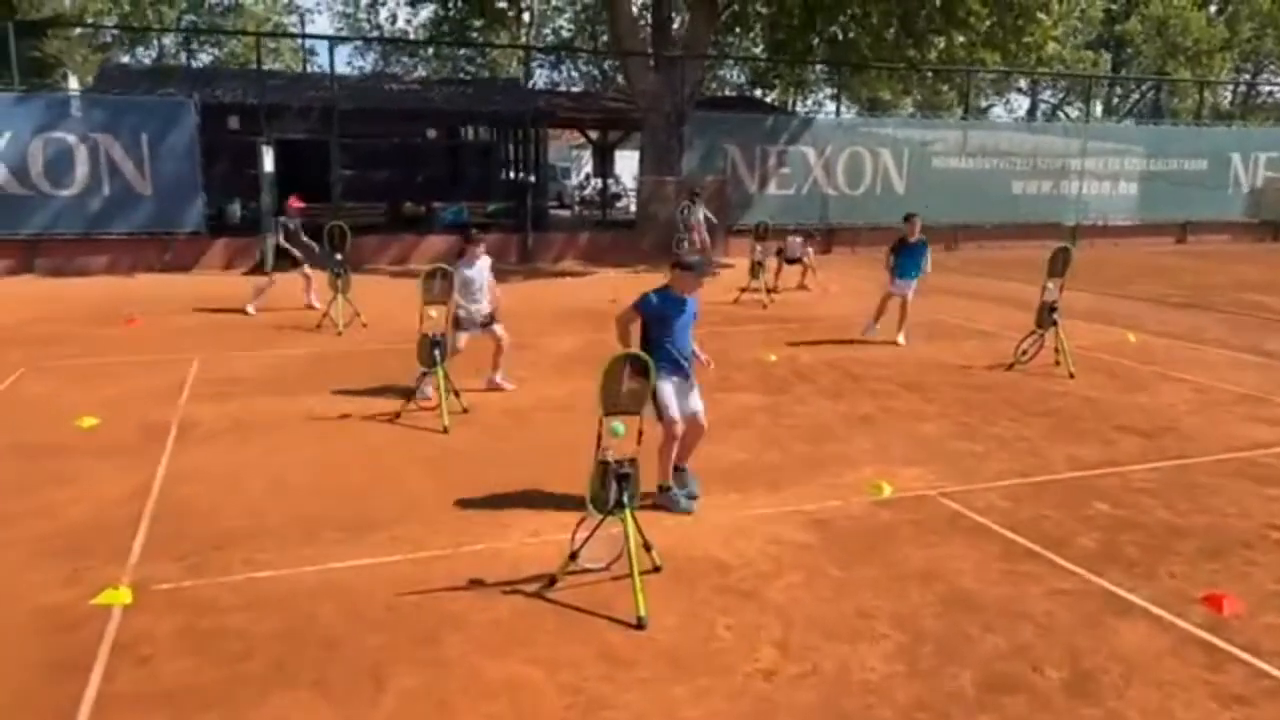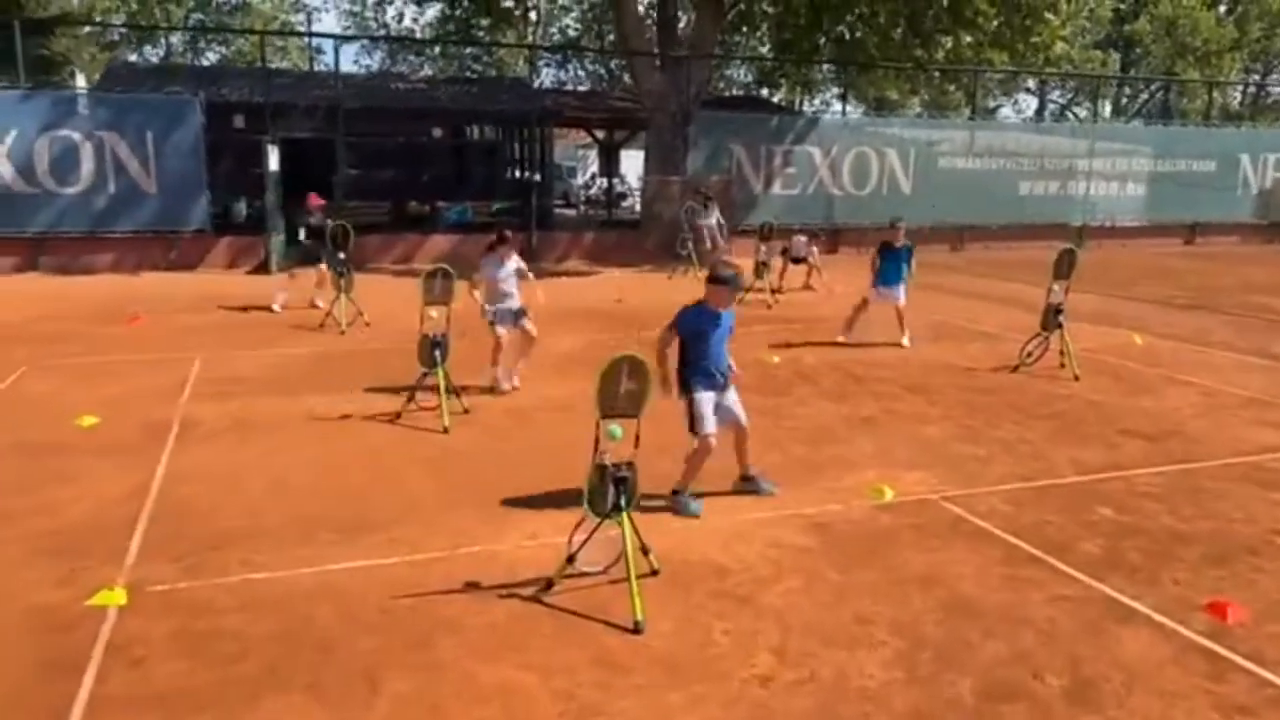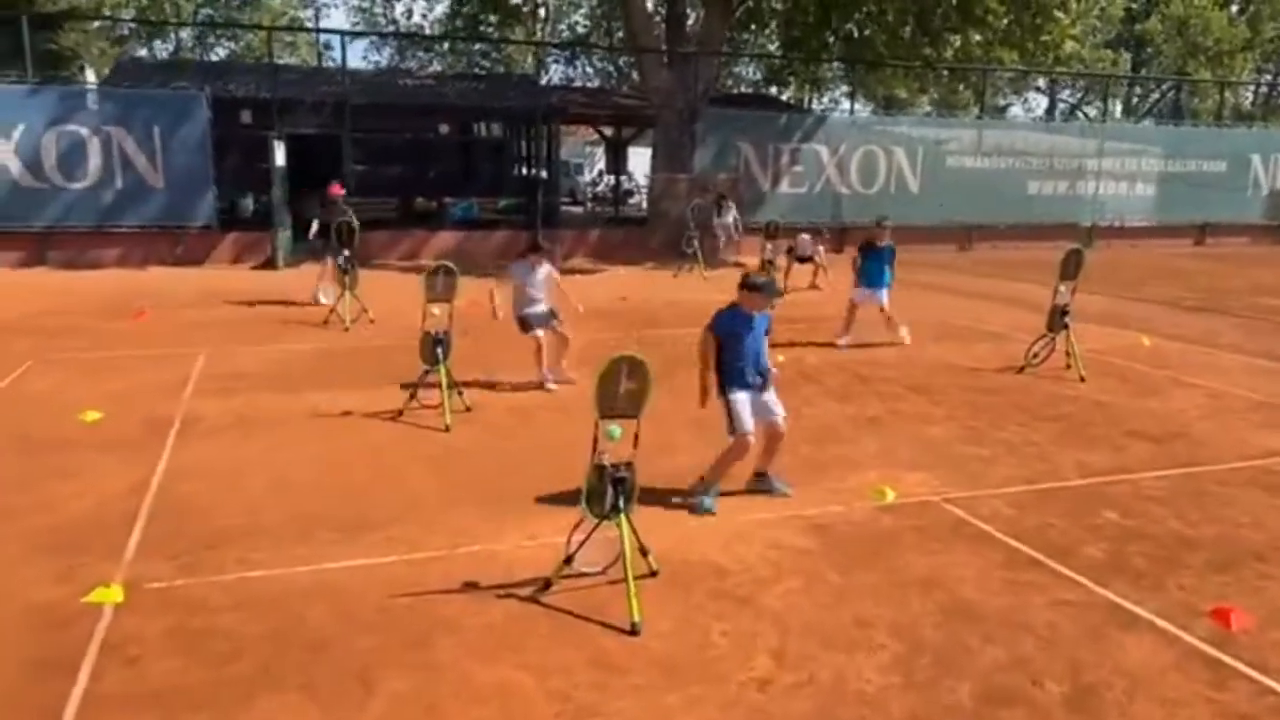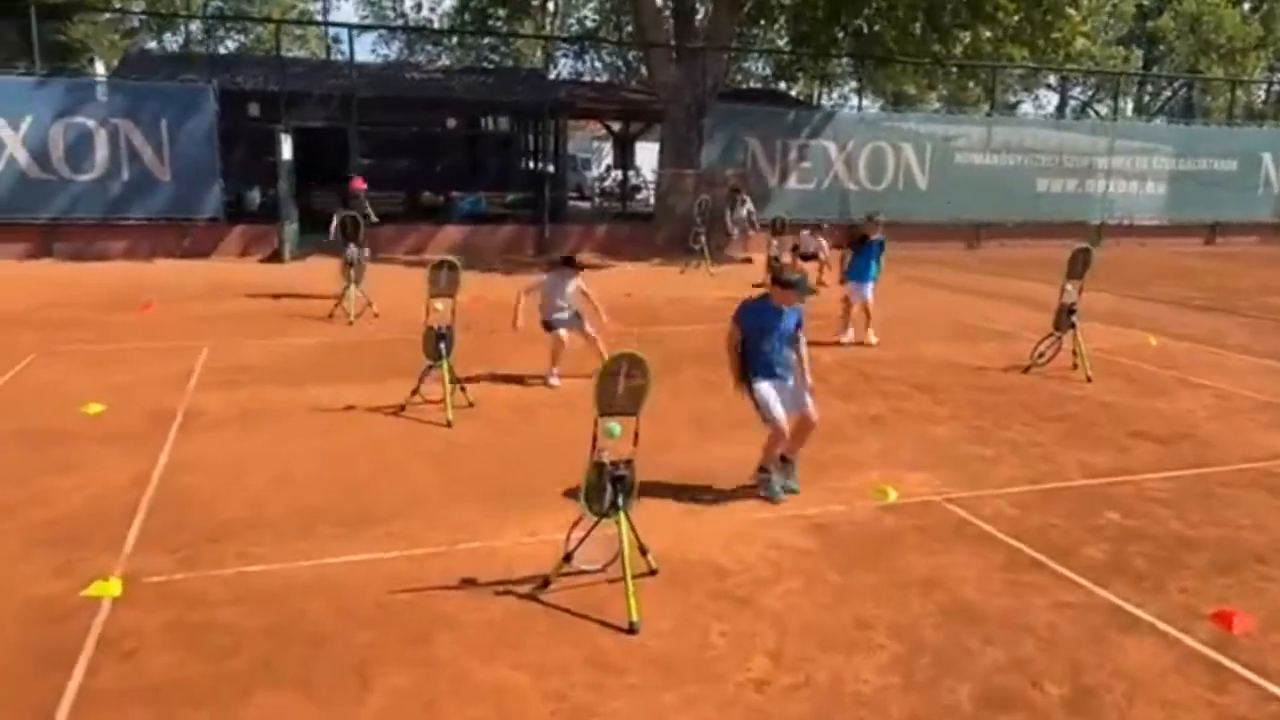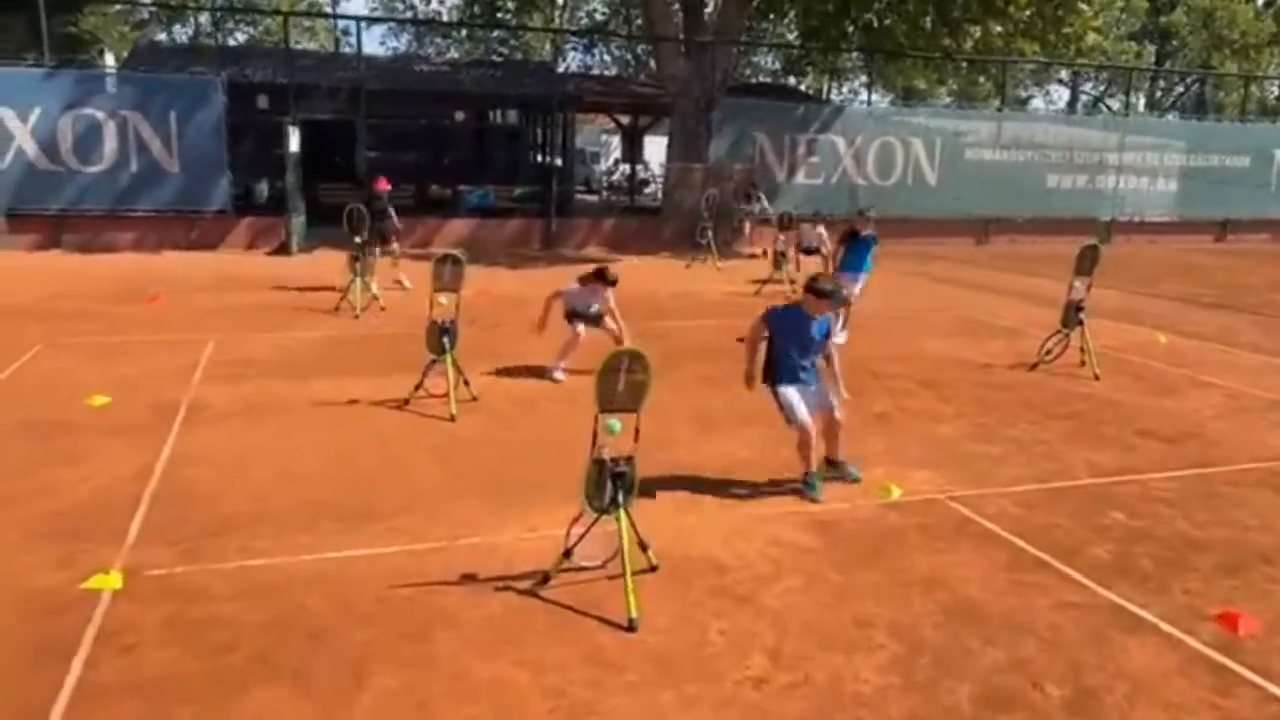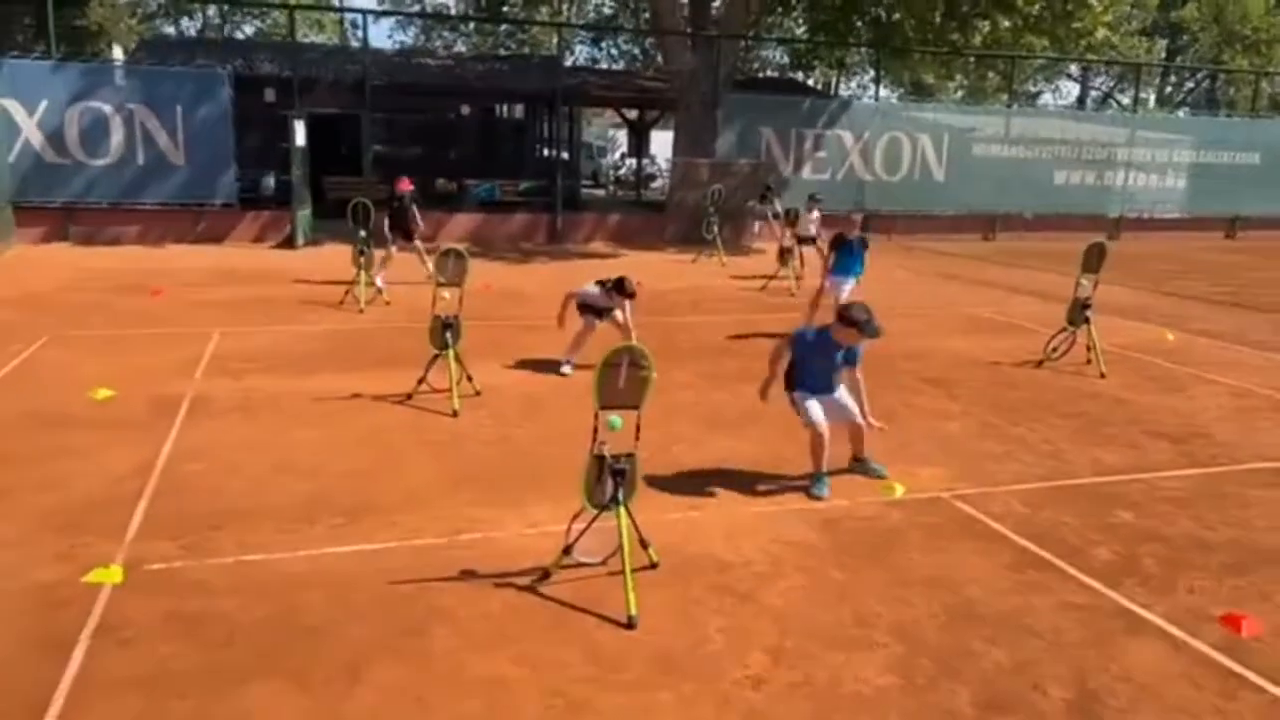
dt=0.1s
person 1, frame 1
left shoulder: (691, 301)
right shoulder: (654, 300)
right elbow: (623, 320)
left wrist: (698, 353)
left hip: (684, 374)
right hip: (660, 374)
left knee: (699, 424)
right knee: (674, 429)
left ankle: (680, 468)
right ankle: (666, 489)
person 1, frame 2
left shoulder: (728, 314)
right shoulder: (690, 315)
right elbow: (663, 343)
left wrist: (730, 365)
right wrist: (664, 376)
left hip: (722, 384)
right hip: (698, 387)
left knee: (742, 429)
right knee: (708, 444)
left ankle: (747, 477)
right ankle: (680, 493)
person 1, frame 3
left shoulder: (765, 317)
right shoulder: (724, 318)
right elbow: (706, 350)
left wrist: (768, 367)
right wrist: (706, 384)
left hip: (761, 385)
right hip: (735, 387)
left knee: (778, 430)
right knee: (746, 442)
left ankle: (761, 476)
right ankle: (704, 488)
person 1, frame 4
left shoulder: (795, 312)
right shoulder: (750, 309)
left elbow: (799, 341)
right elbow: (732, 338)
left wrist: (806, 373)
right wrist: (735, 370)
left hip: (786, 374)
right hip: (758, 378)
left knee: (809, 419)
right knee: (781, 427)
left ankle: (785, 460)
right ankle: (765, 471)
person 1, frame 5
left shoulder: (825, 320)
right shoulder: (779, 314)
left elbow: (829, 352)
right elbow: (754, 334)
left wrist: (839, 386)
right wrist: (750, 368)
left hip: (811, 378)
right hip: (784, 382)
left knee: (835, 419)
right knee: (807, 429)
left ankle: (833, 463)
right ankle: (811, 477)
person 1, frame 6
left shoulder: (852, 346)
right shoulder: (808, 339)
left elbow: (856, 378)
right elbow: (779, 350)
left wrist: (866, 414)
right wrist: (769, 380)
left hip: (831, 389)
right hip: (804, 390)
left knee: (858, 424)
right knee: (821, 431)
left ankle: (860, 460)
right ankle: (819, 477)
